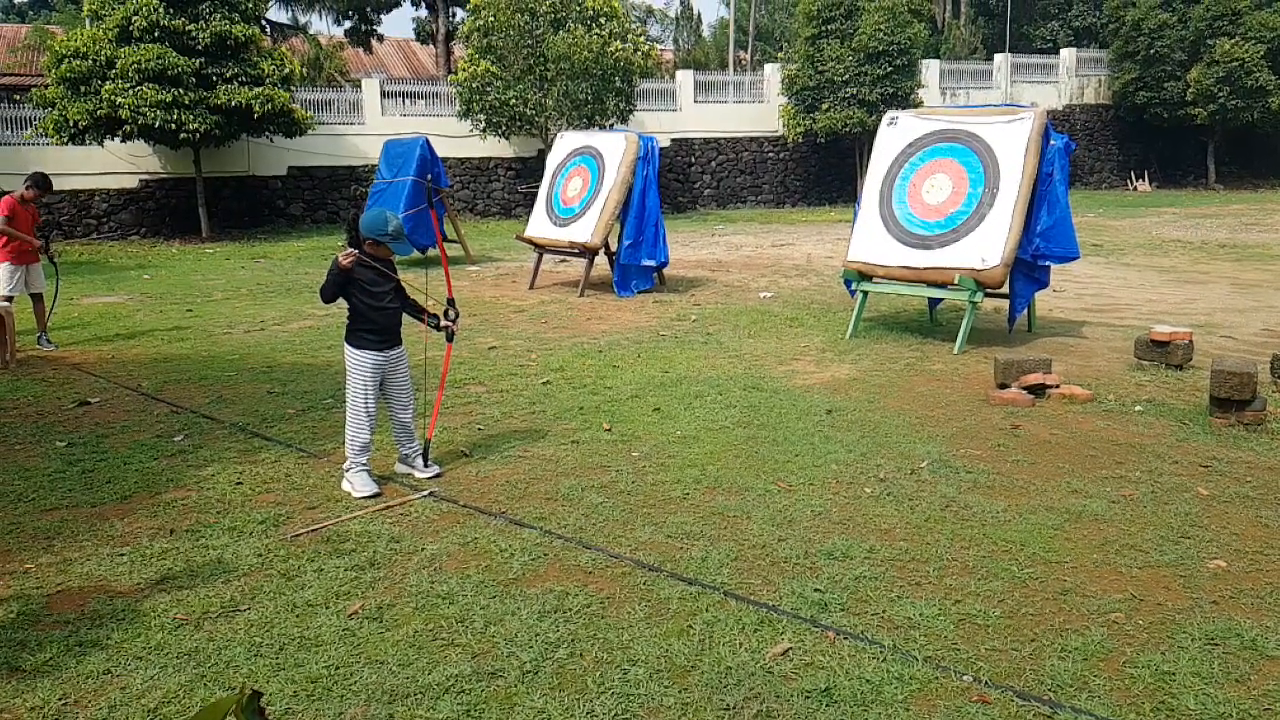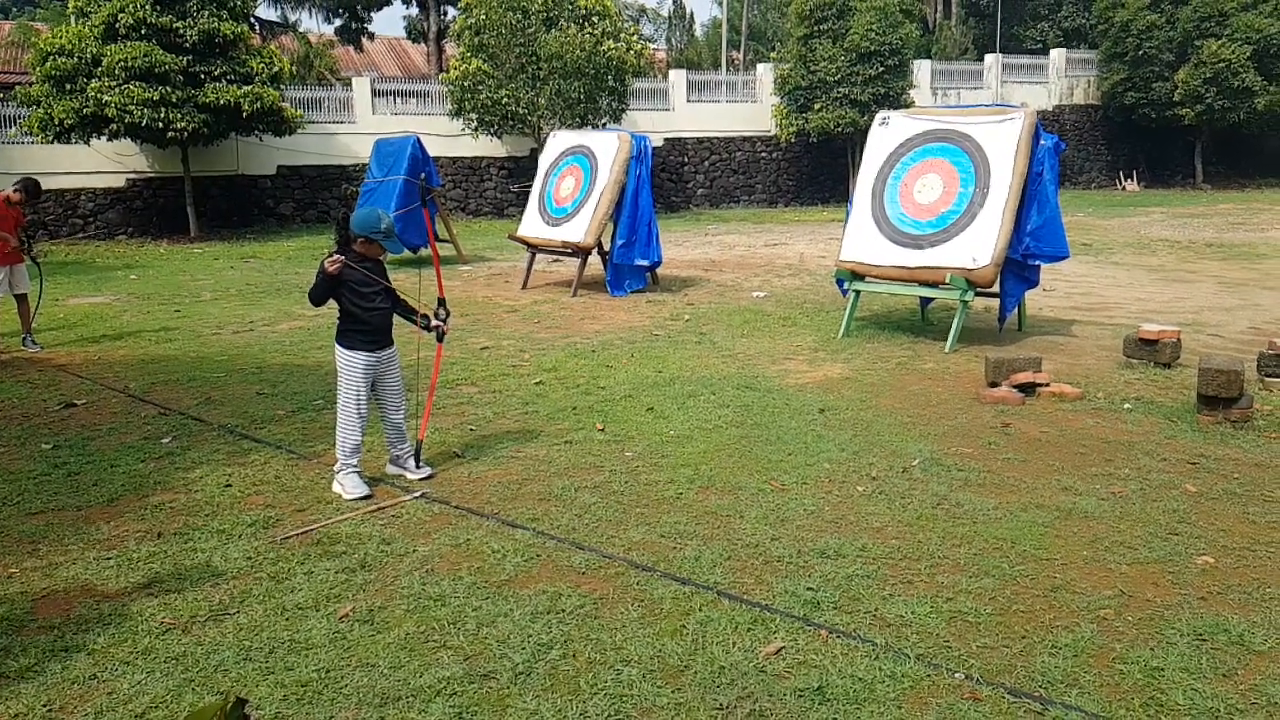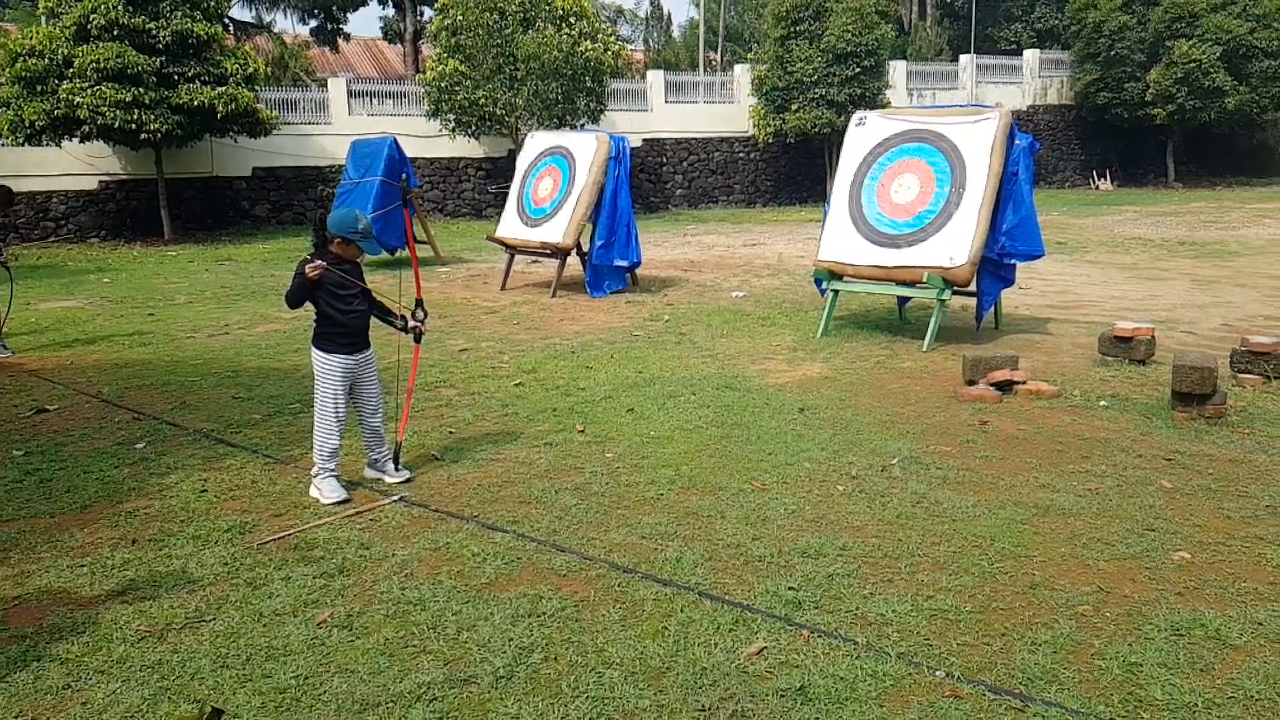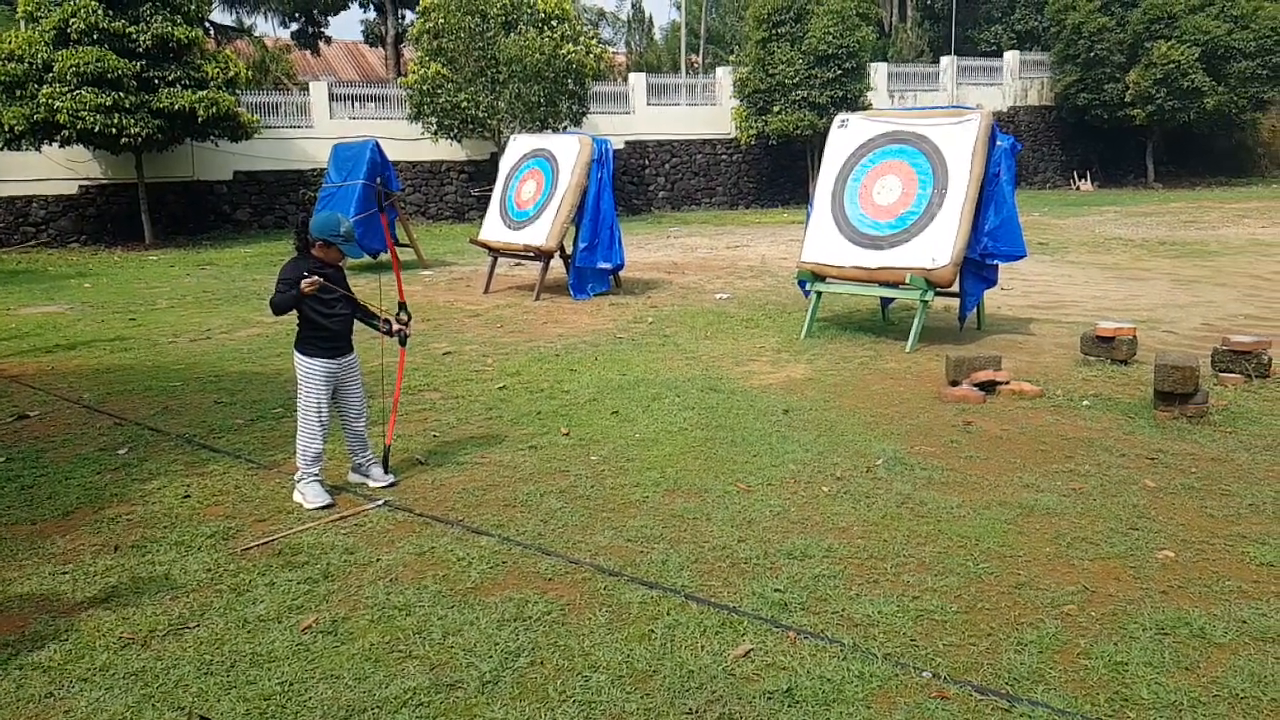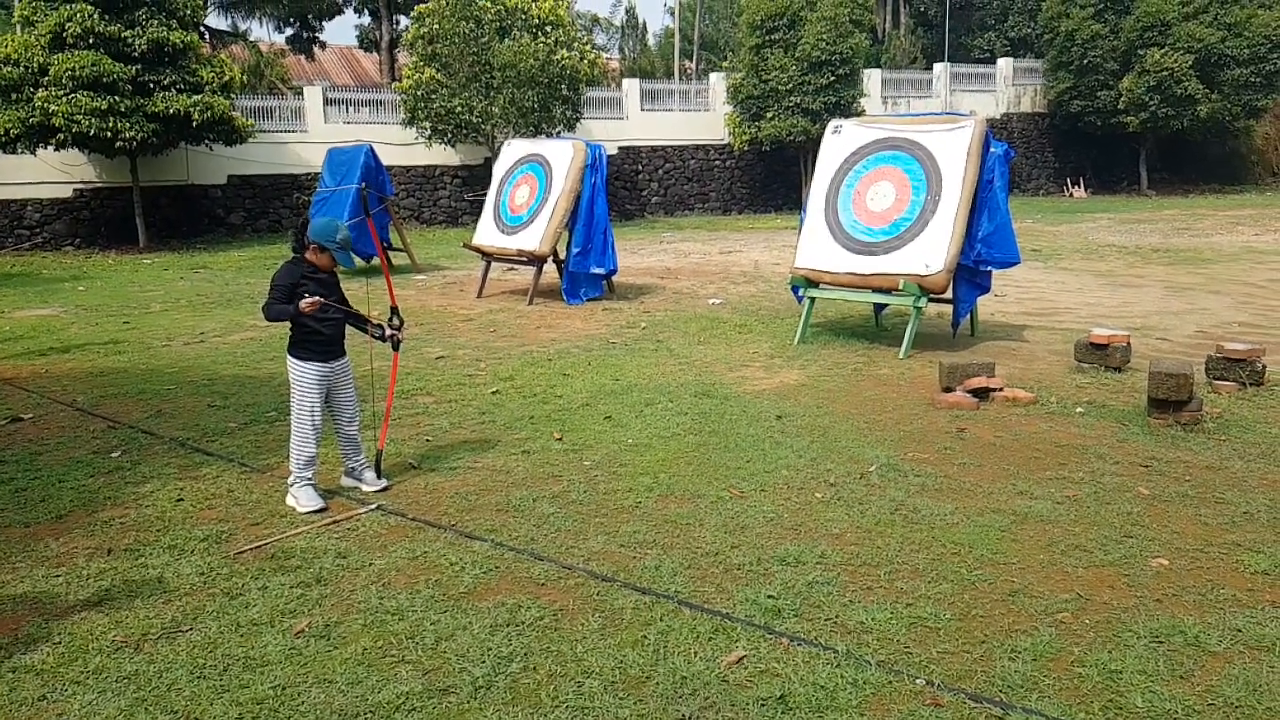
dt=0.3s
person 1, frame 1
left shoulder: (386, 265)
right shoulder: (349, 263)
left elbow: (403, 299)
right elbow: (327, 296)
left wrist: (434, 321)
right wrist: (340, 270)
left hip: (394, 349)
right hip: (363, 351)
left knee: (403, 407)
right knee: (362, 412)
left ankle: (411, 456)
right ankle: (356, 470)
person 1, frame 2
left shoulder: (376, 265)
right shoulder: (337, 264)
left elbow: (393, 299)
right elbow: (316, 299)
left wrist: (425, 321)
right wrist: (327, 276)
left hip: (385, 349)
right hip: (354, 353)
left knee: (395, 407)
right knee: (353, 413)
left ankle: (401, 457)
right ankle: (346, 472)
person 1, frame 3
left shoulder: (353, 267)
right shoulder: (312, 265)
left elbow: (370, 301)
right elbow: (292, 301)
left wrist: (402, 322)
right wrist: (307, 280)
left hip: (362, 352)
right hip: (331, 355)
left knee: (372, 411)
right knee: (331, 417)
left ankle: (379, 461)
right ankle: (323, 476)
person 1, frame 4
left shoulder: (335, 270)
right shoulder: (296, 269)
left elbow: (353, 305)
right elbow: (277, 306)
left wrist: (387, 325)
right wrist: (299, 293)
left hip: (345, 356)
right hip: (314, 360)
left knee: (355, 415)
right knee: (314, 421)
left ankle: (363, 466)
right ankle: (307, 481)
person 1, frame 5
left shoulder: (329, 276)
right shoulder: (290, 272)
left elbow: (345, 311)
right elbow: (270, 310)
left wrist: (379, 331)
right wrist: (298, 310)
left hip: (338, 360)
right hip: (307, 364)
left knee: (348, 419)
right knee: (307, 425)
left ankle: (356, 469)
right ankle: (300, 485)
